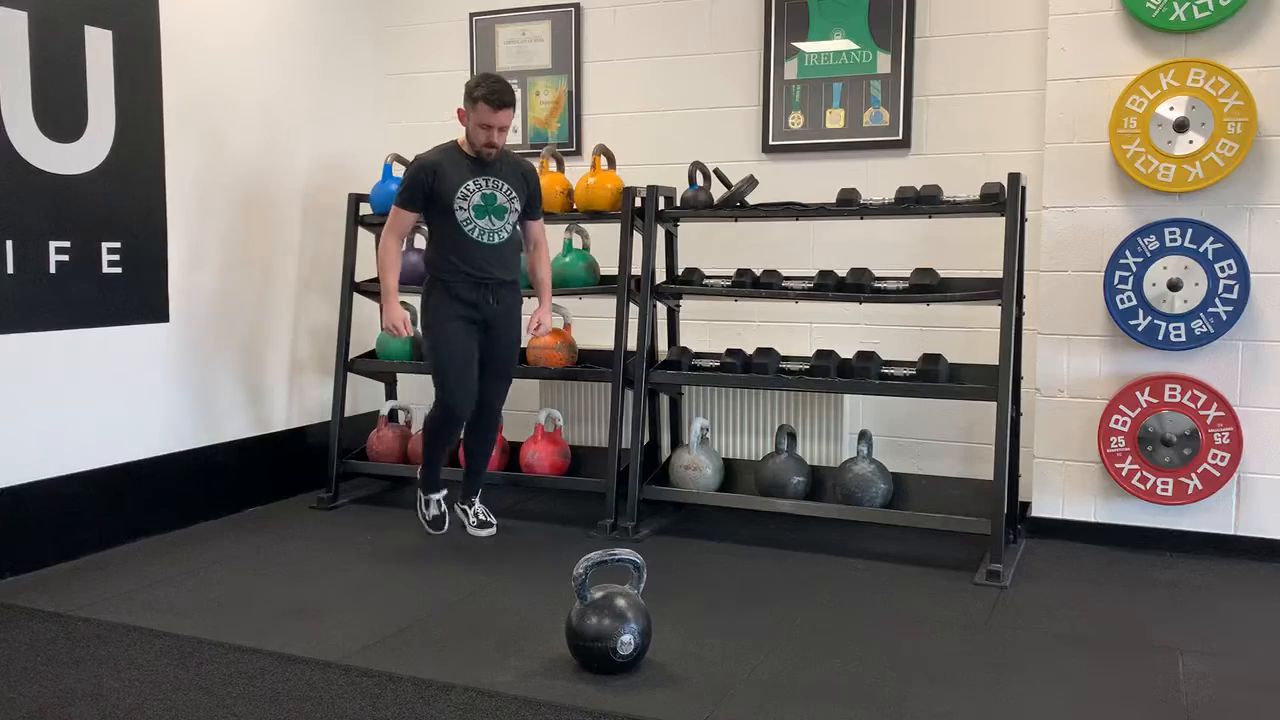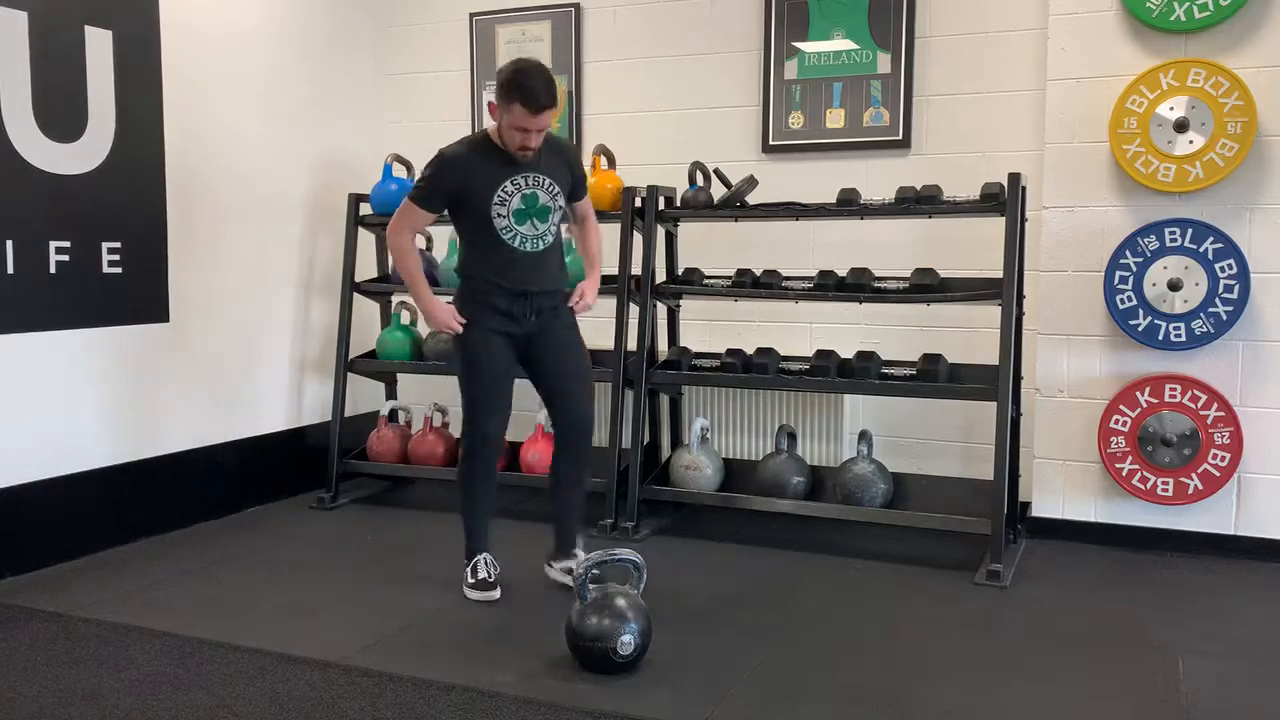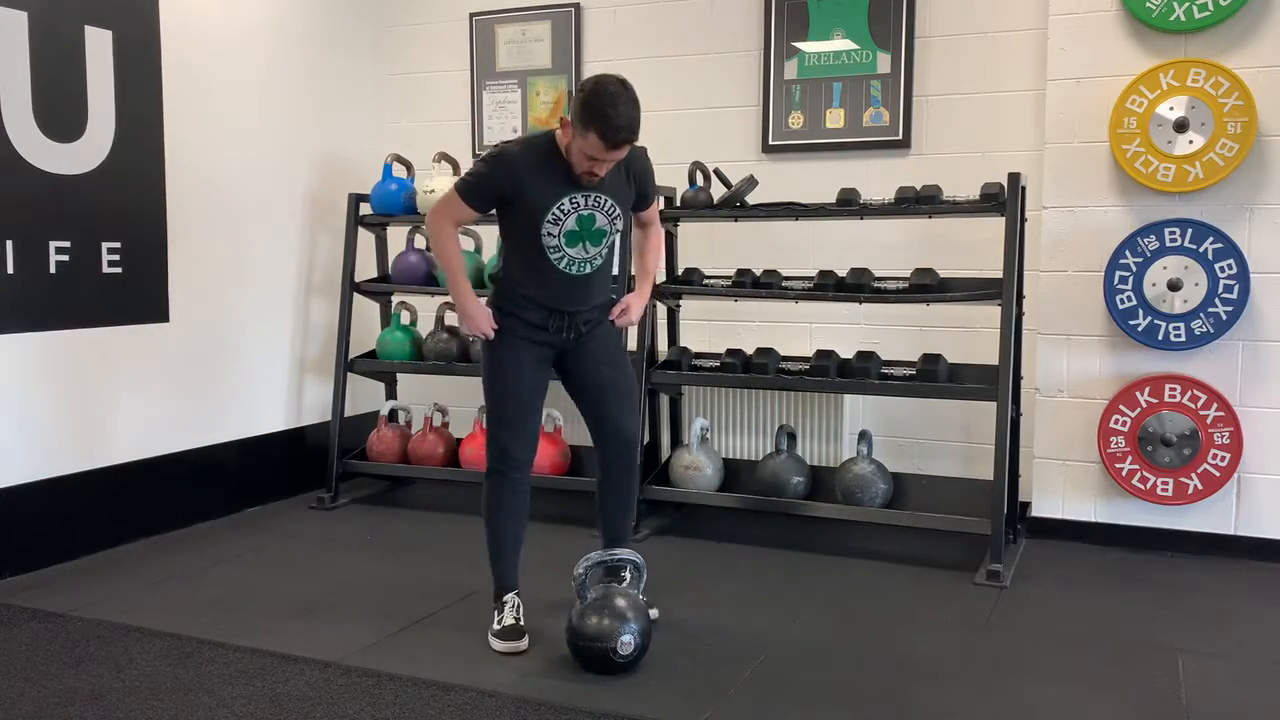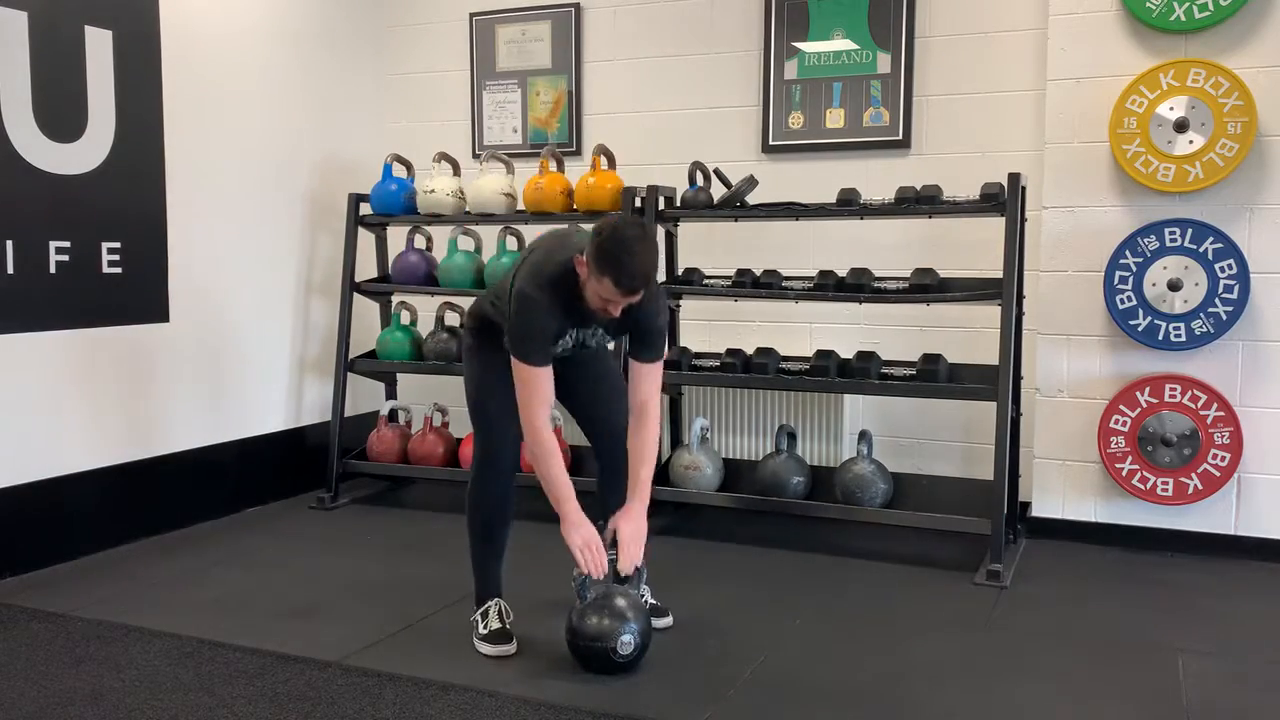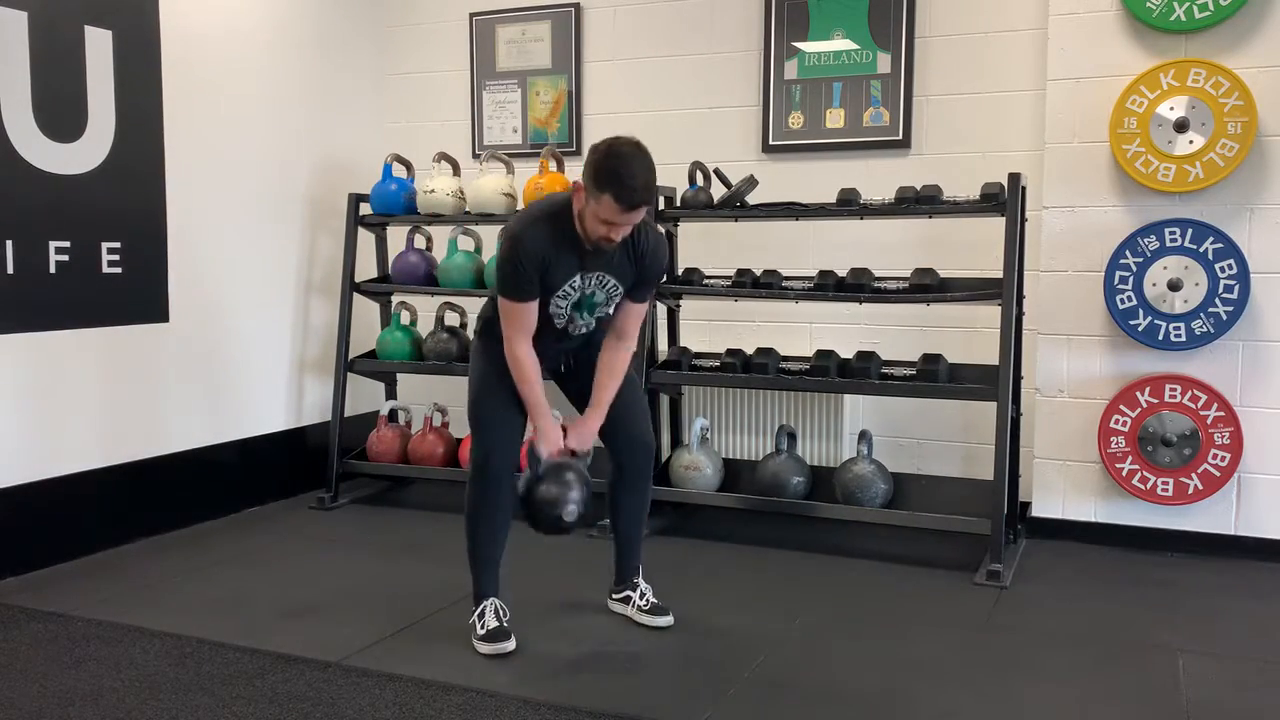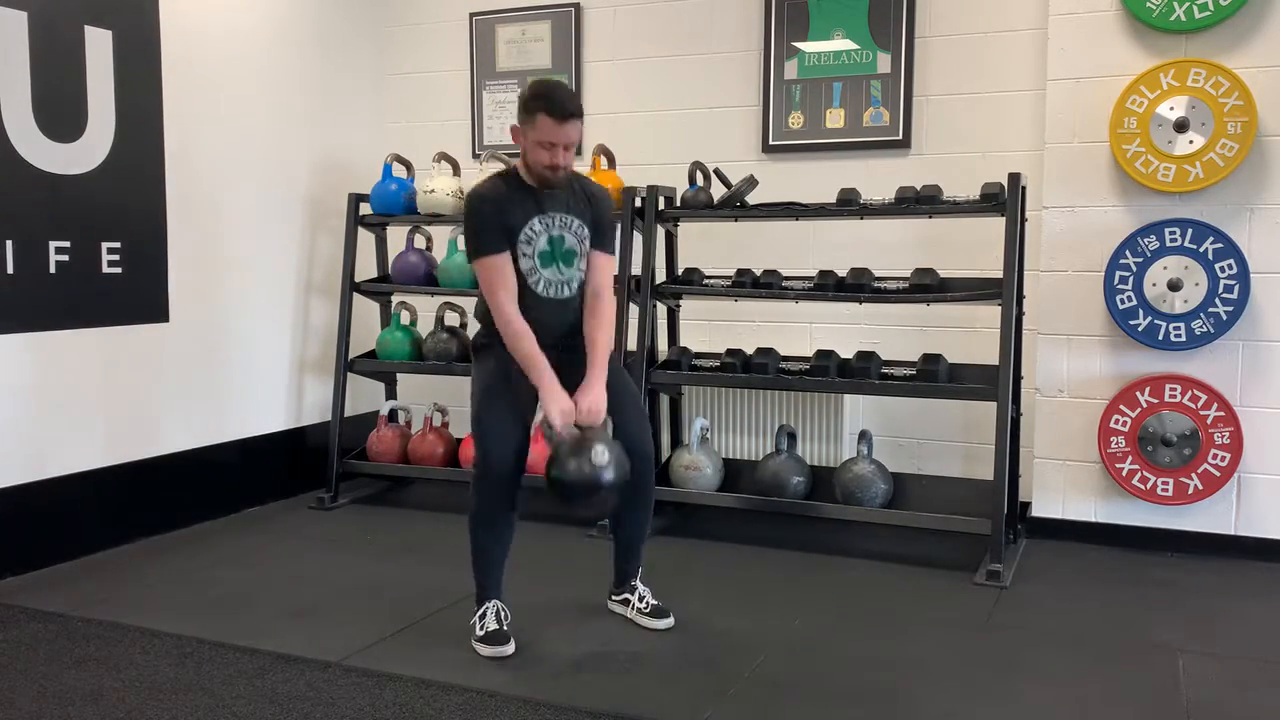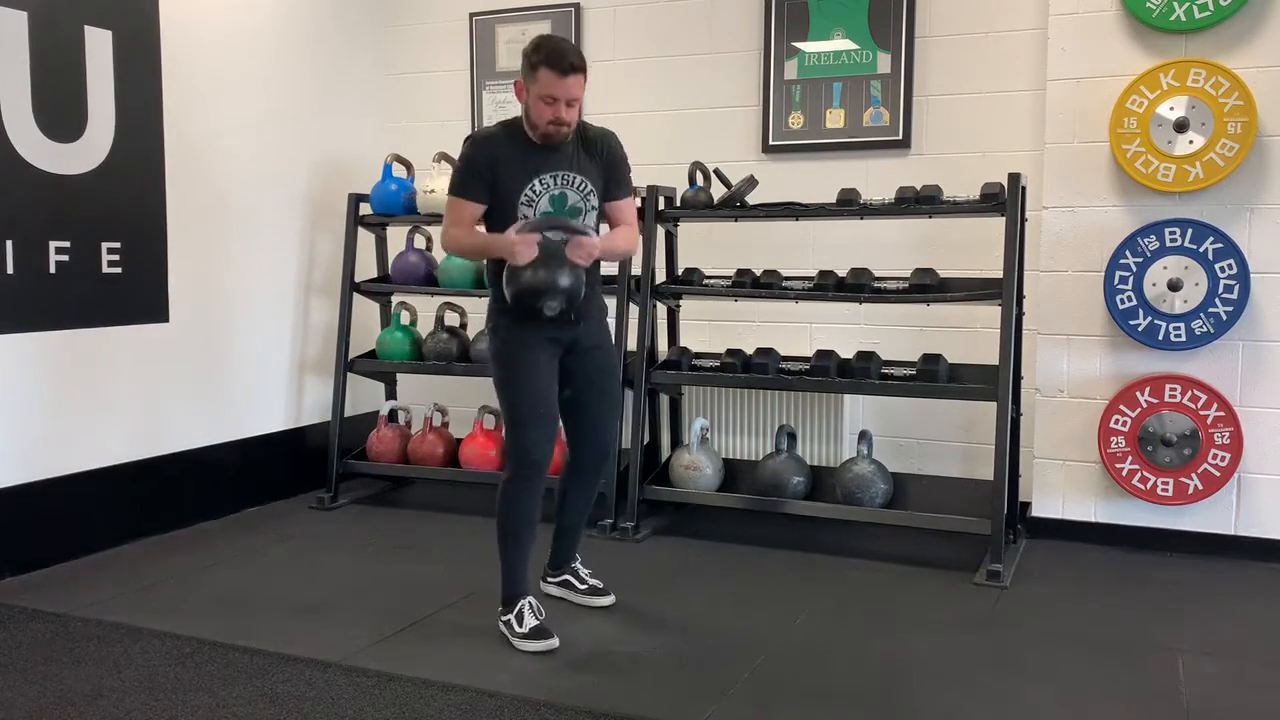
dt=0.7s
person 1, frame 1
left shoulder: (522, 172)
right shoulder: (432, 167)
left elbow: (535, 242)
right elbow: (393, 235)
left wrist: (544, 301)
right wrist: (390, 301)
left hip: (503, 304)
right hip: (450, 302)
left knee: (488, 408)
right knee: (456, 401)
left ankle: (469, 497)
right ankle: (429, 483)
person 1, frame 2
left shoulder: (563, 157)
right shoulder: (458, 163)
left elbow: (584, 217)
right elbow: (400, 231)
left wrist: (592, 276)
right wrist: (427, 302)
left hip: (550, 310)
right hip: (485, 318)
left knee: (577, 423)
right knee: (485, 437)
left ankle: (567, 550)
right ankle: (477, 556)
person 1, frame 3
left shoulder: (634, 167)
right shoulder: (514, 164)
left elbow: (650, 223)
right elbow: (441, 220)
left wrist: (642, 291)
right wrist: (466, 302)
left hip: (595, 325)
right hip: (519, 329)
left knee: (623, 446)
right knee: (511, 459)
left ankle: (618, 576)
right ankle: (506, 597)
person 1, frame 4
left shoulder: (646, 299)
right shoulder: (538, 290)
left elbow: (644, 410)
right elbow: (536, 423)
left wrist: (636, 511)
right wrist: (572, 519)
left hip: (577, 351)
right hip: (496, 340)
left knee: (619, 443)
right knee: (497, 455)
left ankle: (627, 579)
right ankle: (488, 603)
person 1, frame 5
left shoulder: (650, 247)
right shoulder: (530, 235)
left elbow: (622, 336)
right elbow: (518, 341)
left wrist: (592, 420)
right wrist: (543, 424)
left hip: (590, 343)
right hip: (508, 338)
left knee: (638, 446)
right knee: (493, 461)
left ankle: (627, 584)
right ankle: (486, 602)
person 1, frame 6
left shoulder: (593, 199)
right shoulder: (489, 200)
left elbow: (601, 294)
right elbow: (504, 308)
left wrist: (594, 383)
right wrist: (548, 389)
left hip: (580, 344)
right hip: (509, 351)
left knee: (638, 453)
right knee: (497, 468)
left ankle: (626, 586)
right ankle: (489, 604)
person 1, frame 7
left shoulder: (603, 148)
right shoulder: (488, 149)
left elbow: (630, 232)
right elbow: (452, 234)
left wrist: (599, 246)
right wrist: (498, 245)
left hip: (585, 316)
right hip: (521, 319)
left knee: (598, 445)
right knee: (532, 453)
left ankle: (562, 566)
right ankle: (514, 600)
